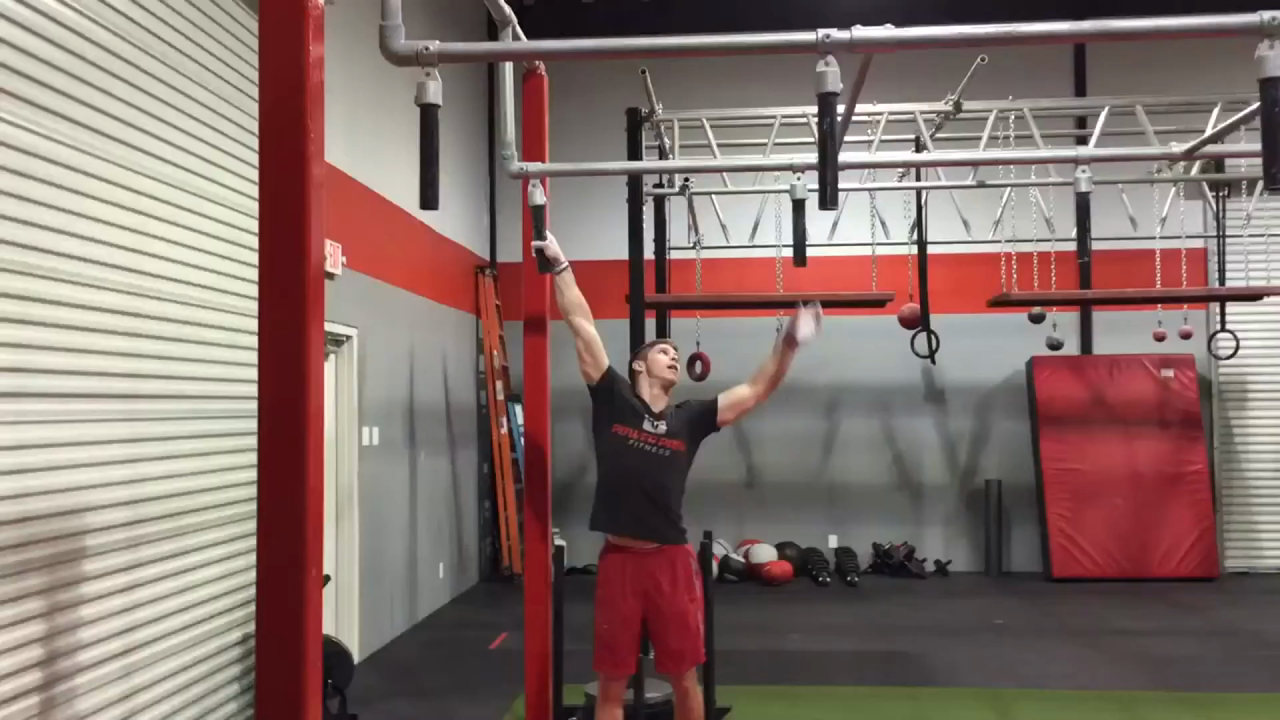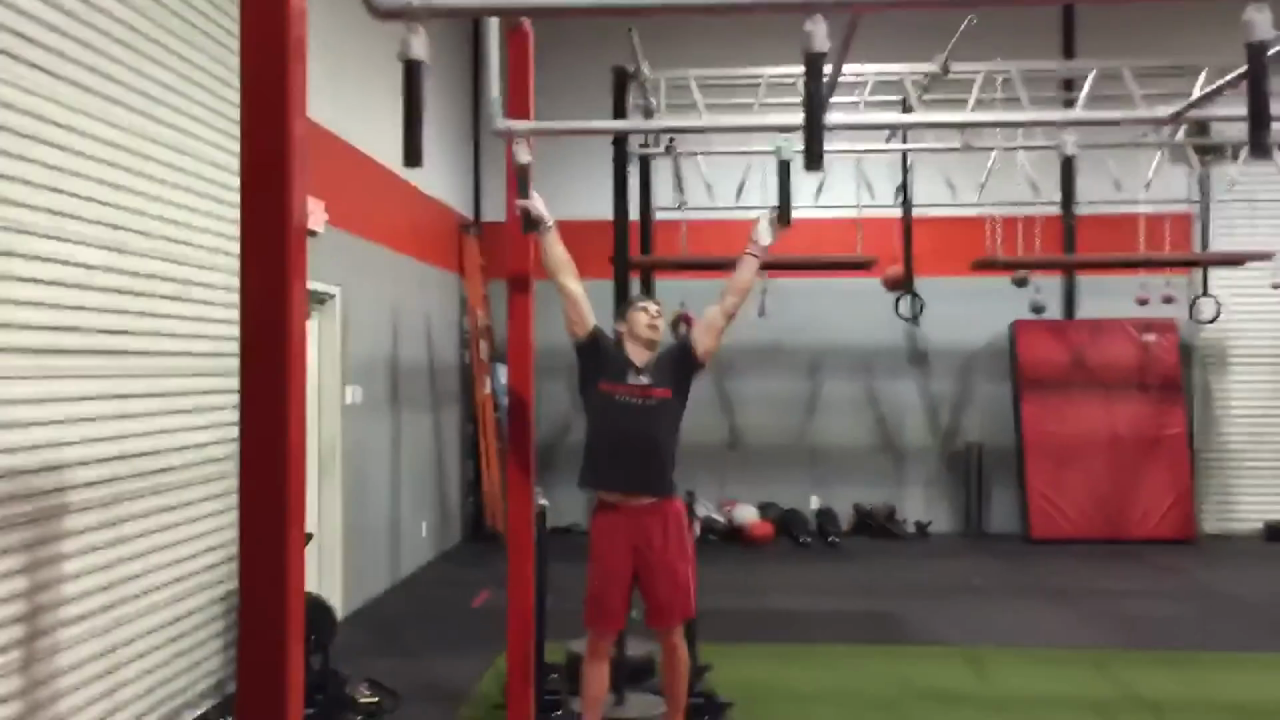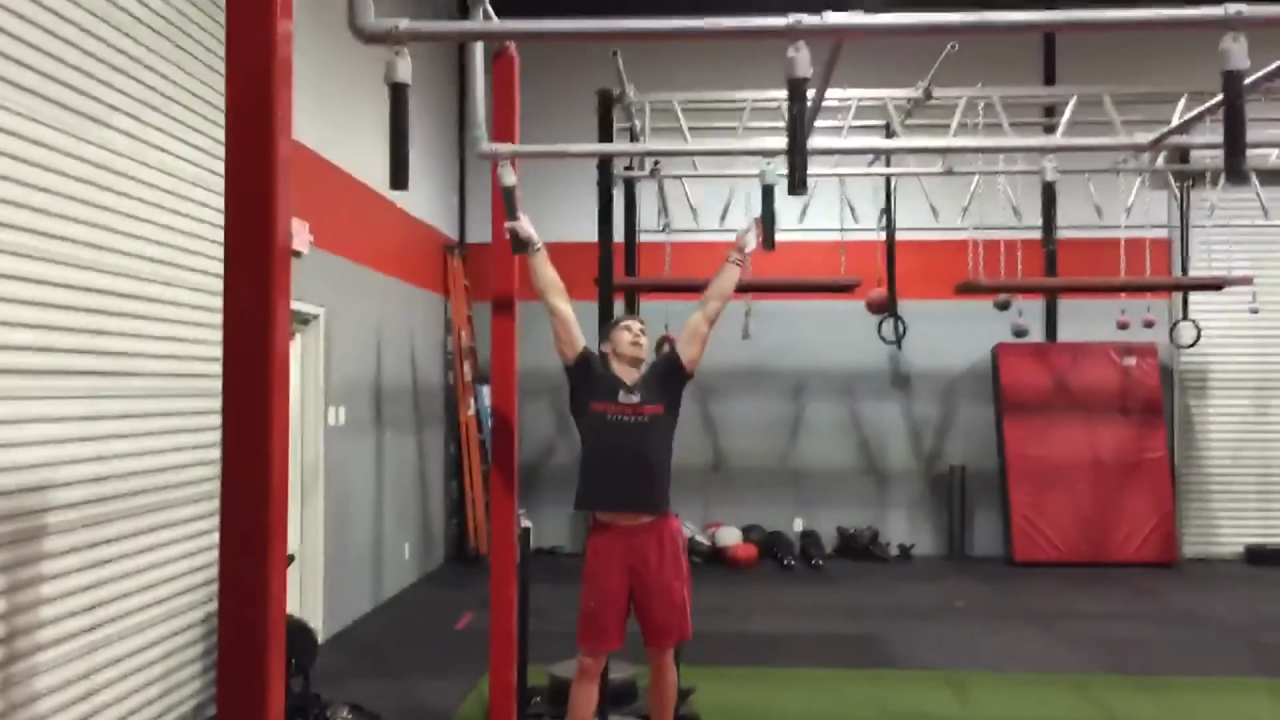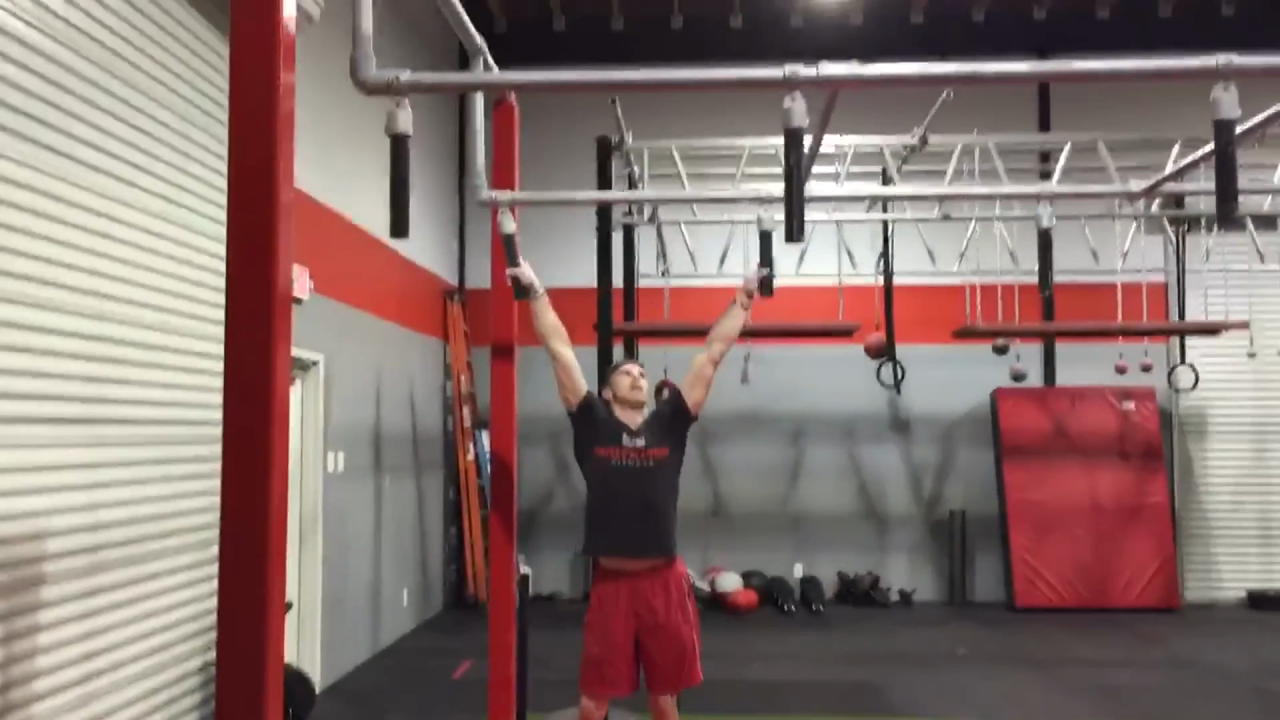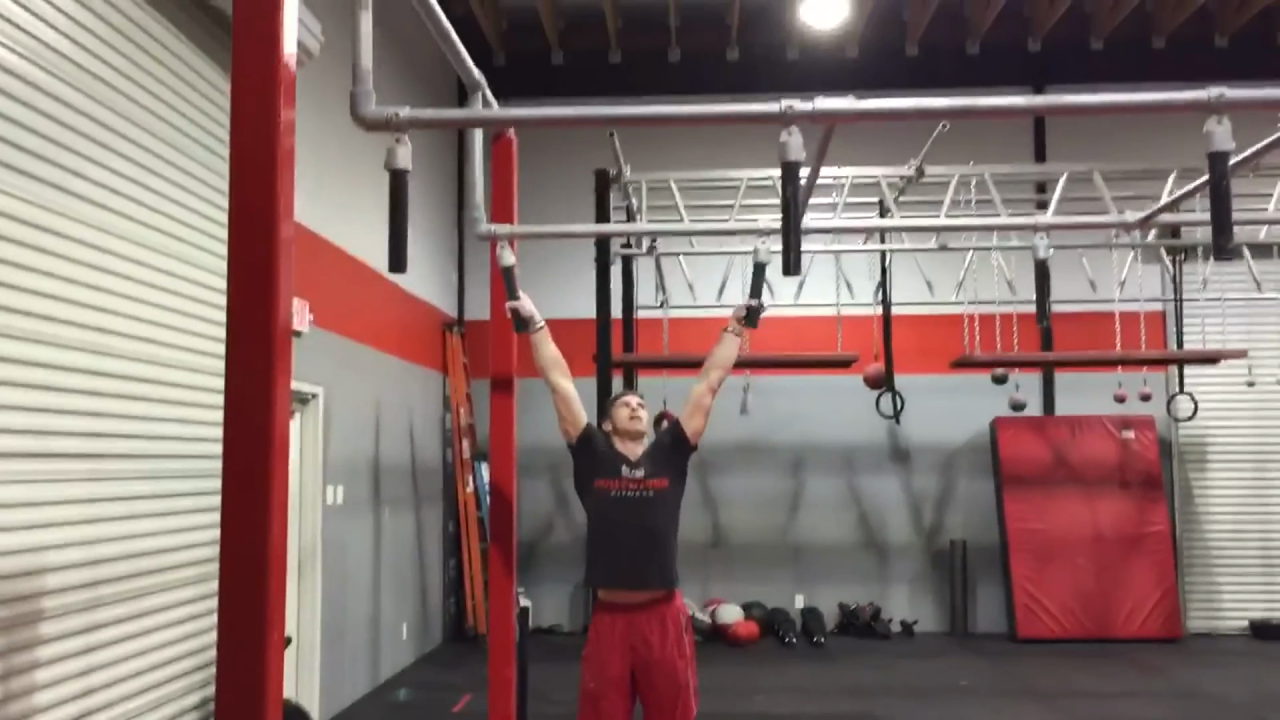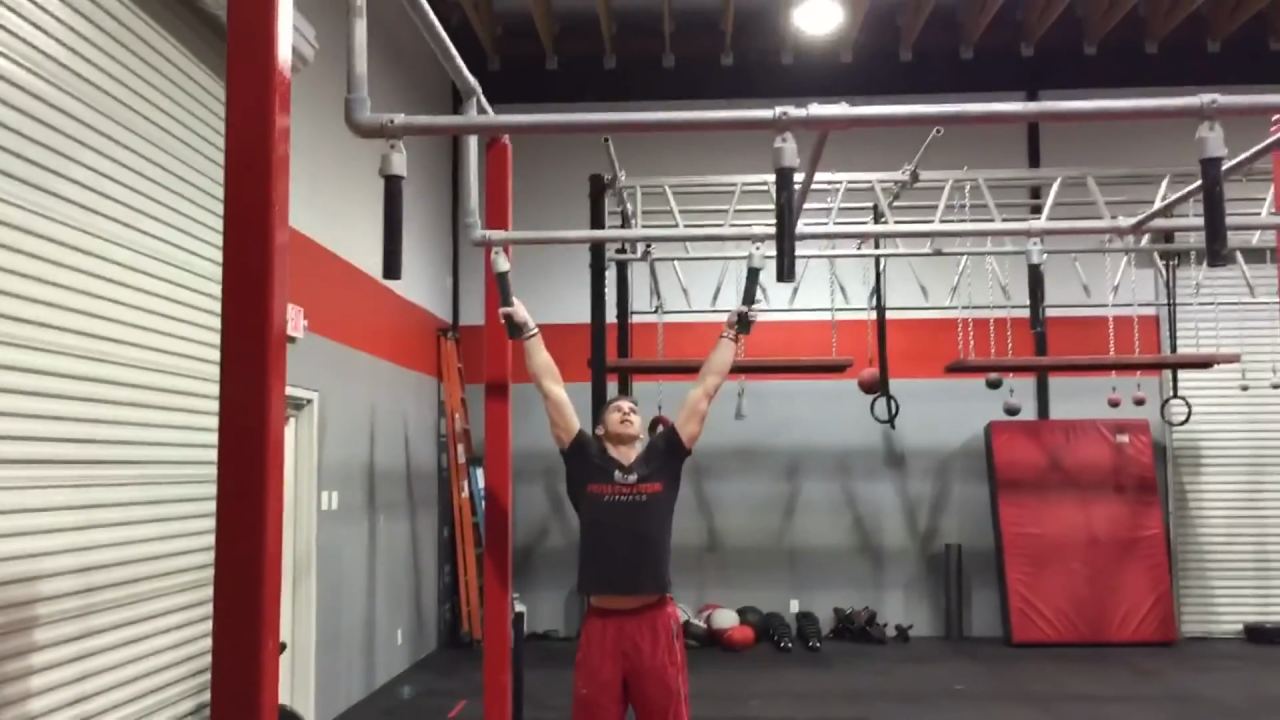
dt=0.2s
person 1, frame 1
left shoulder: (690, 418)
right shoulder: (613, 401)
left elbow: (756, 390)
right elbow: (582, 328)
left wrist: (789, 345)
right wrist: (560, 266)
left hip: (671, 559)
right hip: (620, 560)
left knee: (685, 676)
right knee: (612, 679)
person 1, frame 2
left shoulder: (675, 365)
right shoulder: (598, 358)
left elbow: (726, 308)
right elbow: (568, 285)
left wrist: (756, 249)
right wrist: (545, 224)
left hip: (663, 516)
right hip: (611, 516)
left knee: (671, 632)
right knee: (601, 636)
person 1, frame 3
left shoulder: (665, 380)
right shoulder: (589, 379)
left elbow: (706, 313)
right elbow: (559, 307)
left wrist: (739, 254)
right wrist: (534, 245)
left hip: (658, 538)
right hip: (607, 538)
left knee: (662, 655)
right knee: (590, 660)
person 1, frame 4
left shoulder: (670, 423)
right shoulder: (592, 424)
left elbow: (711, 355)
right elbow: (560, 351)
left wrist: (743, 297)
right wrist: (535, 290)
left hip: (664, 584)
right hip: (612, 585)
person 1, frame 5
left shoulder: (670, 453)
right shoulder: (592, 456)
left elbow: (709, 384)
right elbow: (560, 383)
left wrist: (735, 326)
right wrist: (535, 322)
left hip: (662, 616)
right hip: (610, 617)
person 1, frame 6
left shoulder: (664, 459)
right shoulder: (585, 461)
left elbow: (705, 389)
right elbow: (551, 388)
left wrist: (730, 331)
right wrist: (528, 328)
left hip: (654, 621)
right hip: (601, 622)
